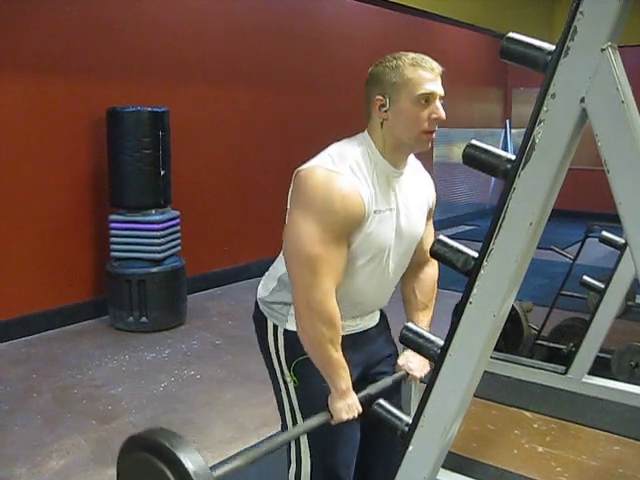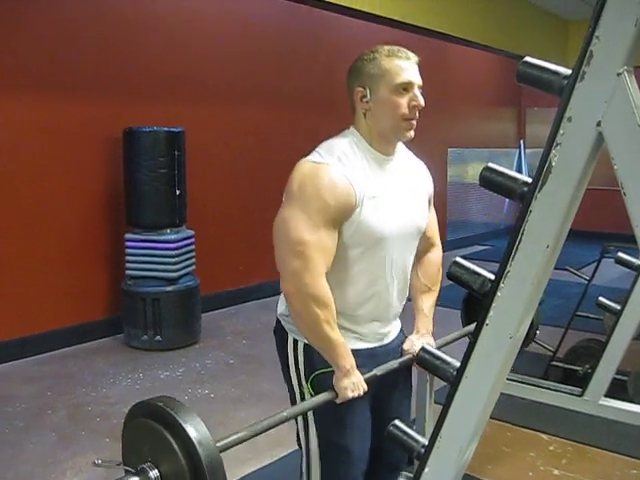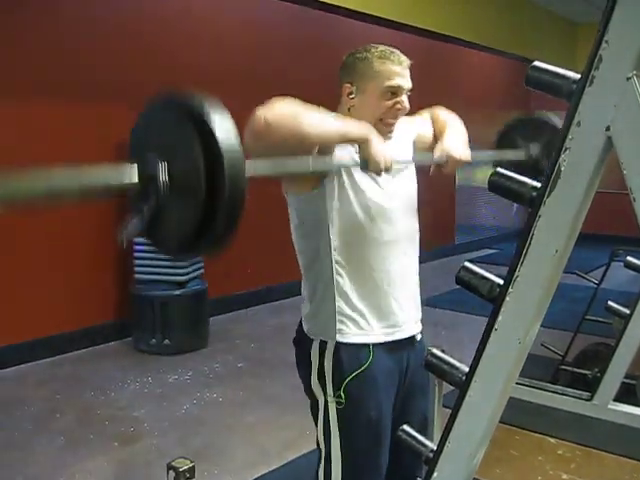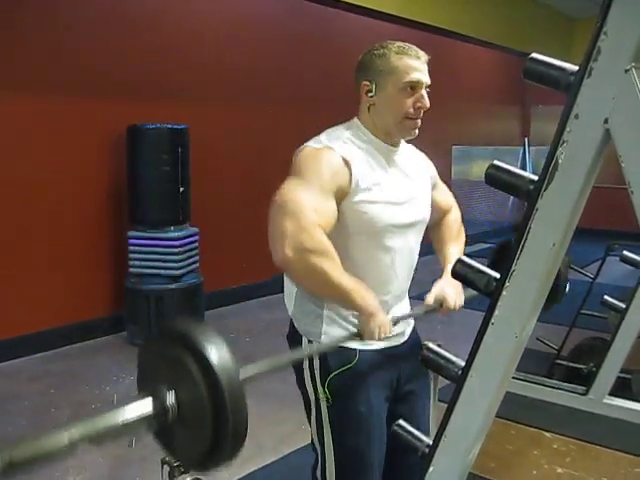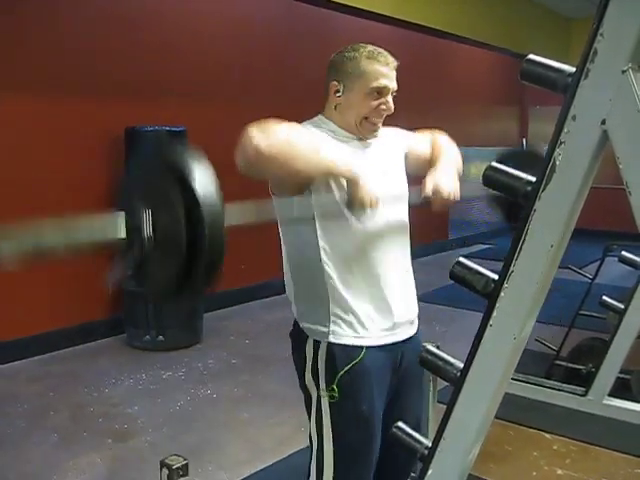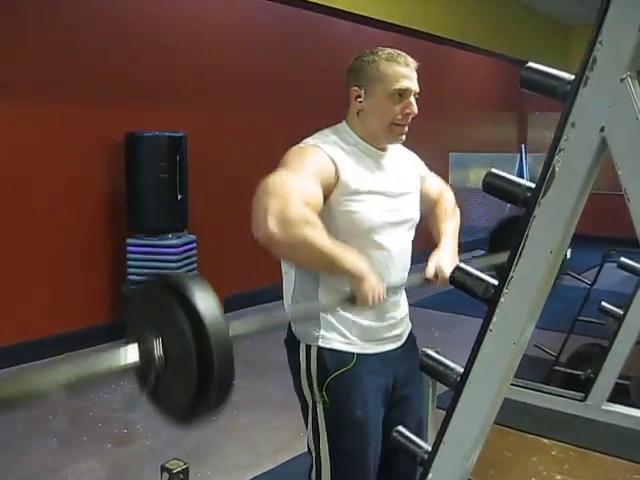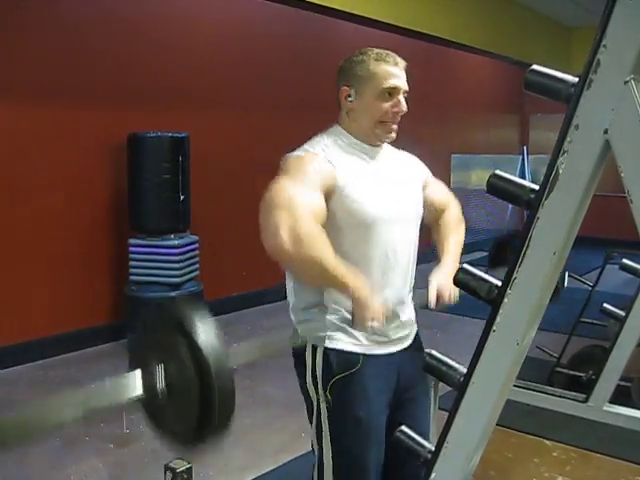
dt=0.7s
person 1, frame 1
left shoulder: (421, 181)
right shoulder: (332, 183)
left elbow: (422, 264)
right elbow: (313, 300)
right wrist: (339, 387)
left hip: (368, 325)
right hip: (298, 328)
left knee: (389, 440)
person 1, frame 2
left shoulder: (416, 171)
right shoulder: (326, 176)
left elbow: (429, 249)
right elbow: (301, 283)
left wrist: (423, 327)
right wrist: (342, 364)
left hip: (388, 341)
right hip: (321, 346)
person 1, frame 3
left shoulder: (403, 135)
right shoulder: (319, 144)
left elbow: (440, 118)
right elbow: (266, 126)
left wrist: (455, 138)
right wrist: (361, 136)
left hip: (407, 338)
right hip: (346, 348)
person 1, frame 4
left shoulder: (418, 162)
right shoulder: (329, 159)
left elbow: (447, 213)
right elbow: (293, 246)
left wrist: (450, 273)
right wrist: (364, 306)
left hip: (399, 335)
right hip: (338, 347)
person 1, frame 5
left shoulder: (391, 142)
right shoulder: (303, 144)
left elbow: (439, 143)
right elbow: (258, 146)
left wrist: (445, 170)
right wrist: (349, 174)
left hip: (402, 333)
right hip: (340, 345)
person 1, frame 6
left shoulder: (407, 161)
right shoulder: (319, 157)
left elbow: (442, 200)
right elbow: (273, 221)
left wrist: (446, 245)
right wrist: (357, 268)
left hip: (398, 340)
right hip: (337, 351)
person 1, frame 7
left shoulder: (407, 164)
right shoulder: (316, 163)
left elbow: (448, 211)
right elbow: (285, 236)
left wrist: (446, 267)
right wrist: (357, 289)
left hip: (404, 343)
right hip: (340, 354)
